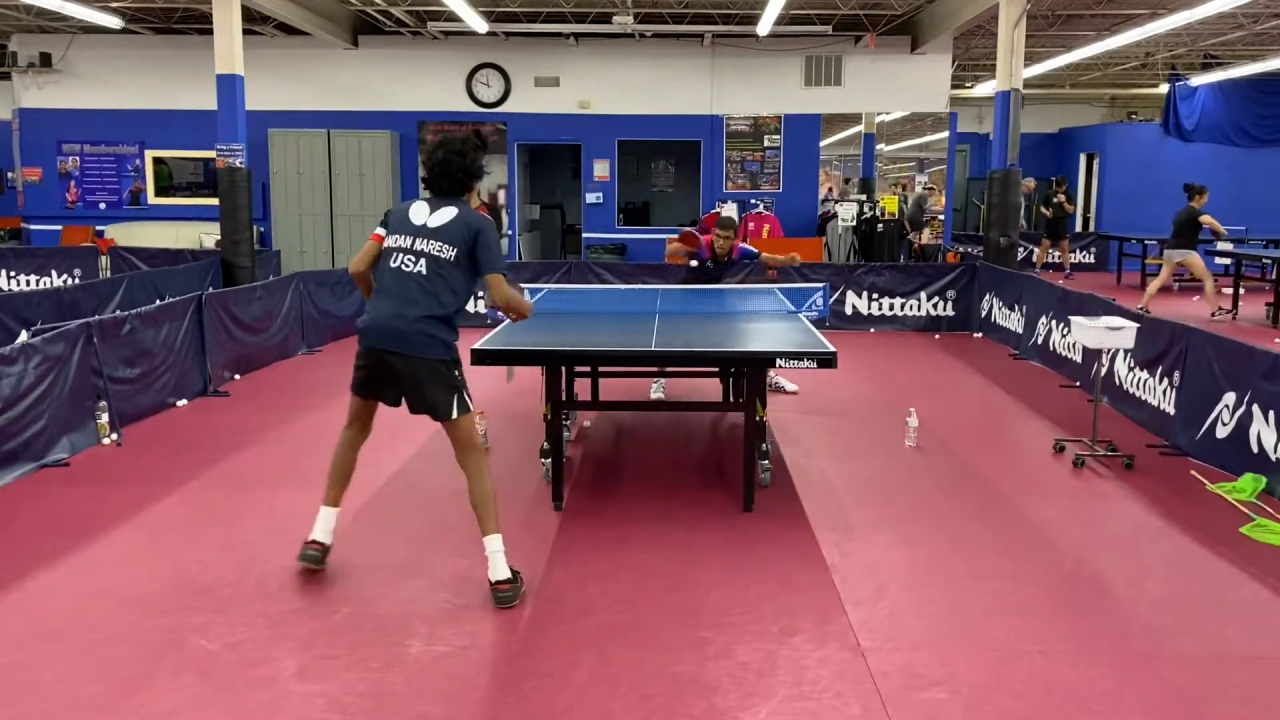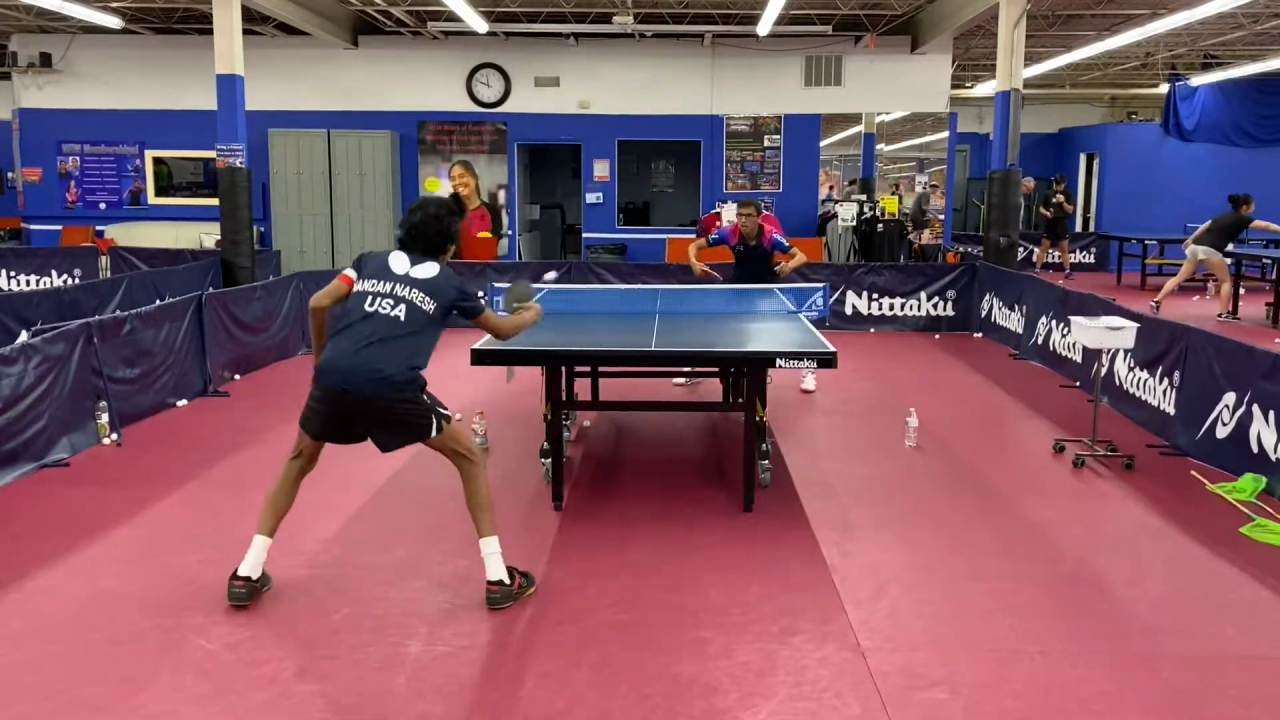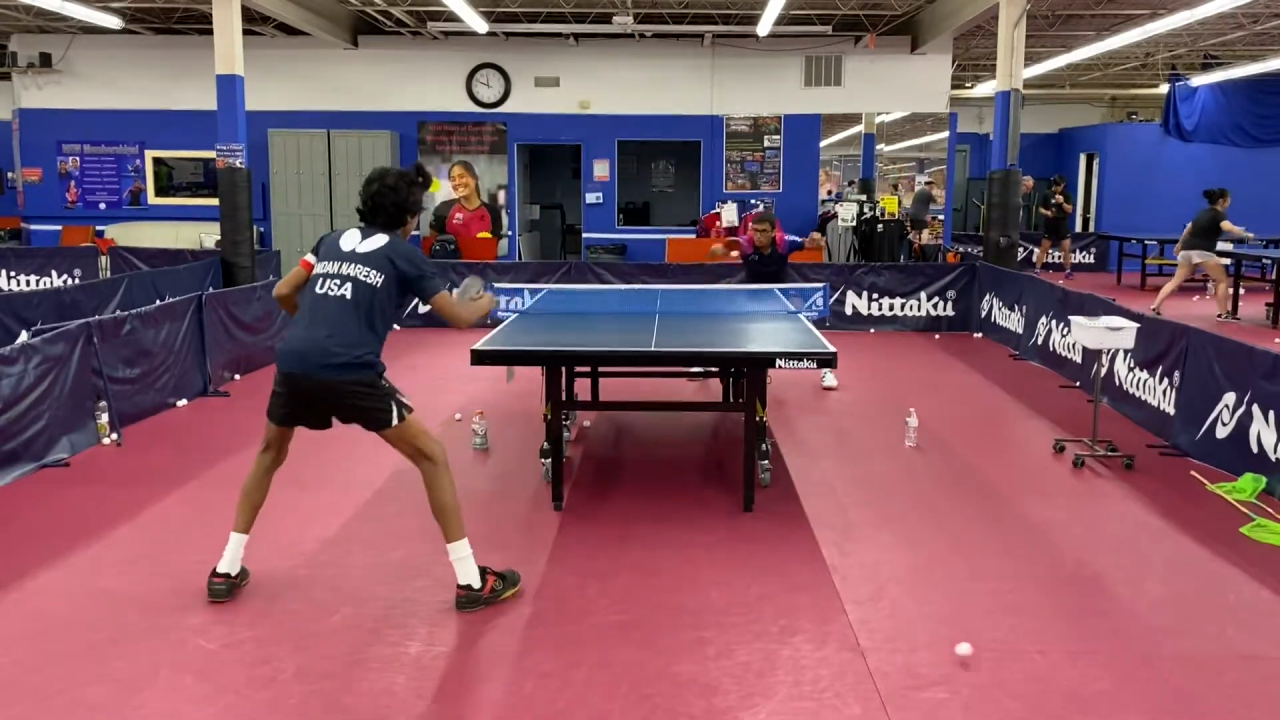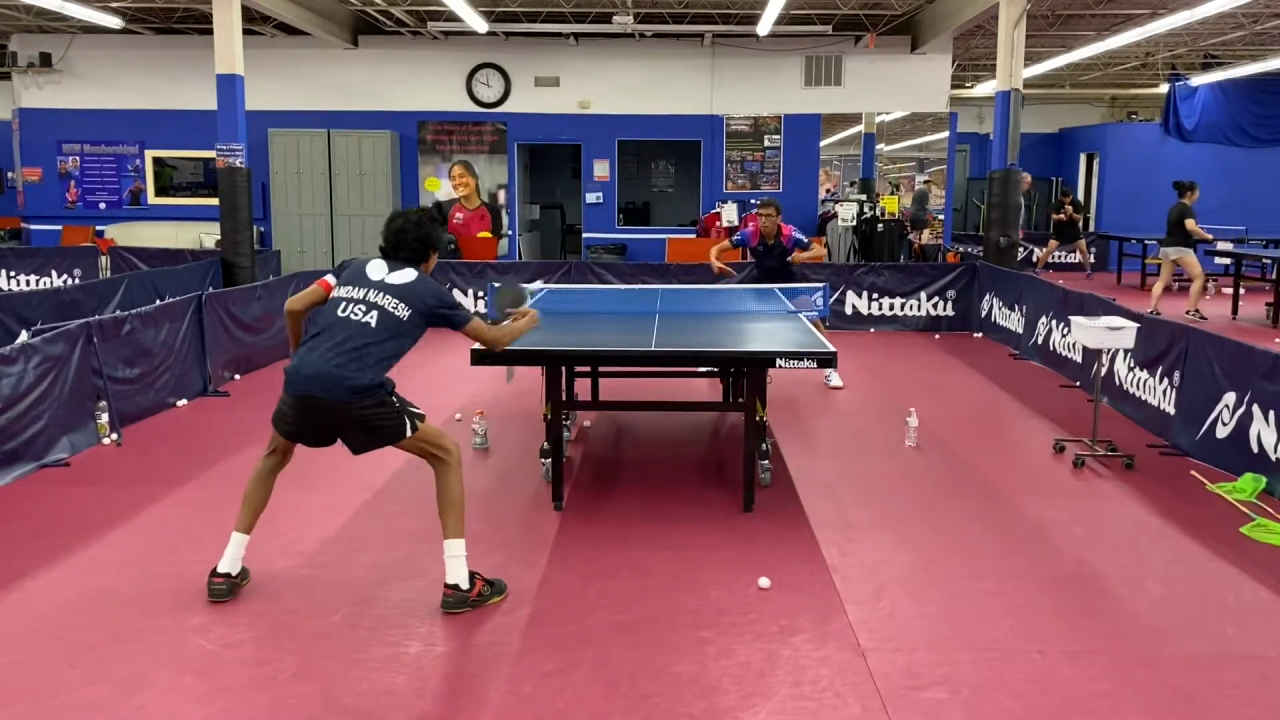
dt=0.4s
person 1, frame 1
left shoulder: (398, 214)
right shoulder: (477, 225)
left elbow: (358, 269)
right elbow: (502, 297)
right wrist: (523, 310)
left hip: (376, 335)
right hip: (429, 345)
left knee: (355, 429)
right knee: (471, 452)
left ankle: (320, 538)
right ankle: (499, 573)
person 1, frame 2
left shoulder: (370, 261)
right shoulder: (449, 283)
left elbow: (317, 305)
right elbow: (503, 329)
left wrist: (321, 352)
right wrist: (531, 314)
left hip: (334, 375)
right hip: (391, 387)
left knee: (300, 459)
right knee: (469, 458)
left ankle: (248, 572)
right ankle: (498, 577)
person 1, frame 3
left shoulder: (332, 241)
right shoulder: (404, 256)
left elbow: (282, 294)
right elbow: (461, 318)
right wrist: (485, 302)
left hip: (293, 362)
right hip: (350, 371)
left knee: (271, 453)
right knee: (431, 457)
left ankle: (226, 569)
right ankle: (470, 579)
person 1, frame 4
left shoulder: (352, 268)
right shoulder: (429, 292)
left elbow: (294, 307)
right elbow: (492, 339)
left wrist: (299, 354)
right wrist: (526, 321)
left hip: (302, 381)
right hip: (357, 394)
left knee: (274, 456)
right knee: (447, 456)
left ankle: (228, 570)
right ankle: (459, 582)
person 2, frame 1
left shoulder: (739, 250)
right shoulder: (701, 245)
left elbow: (769, 259)
right elbow: (670, 252)
left wrist: (789, 260)
right wrist: (681, 248)
left ankle: (769, 377)
right ankle: (659, 381)
person 2, frame 2
left shoulder: (771, 235)
right shoulder: (729, 232)
left elbow: (800, 257)
right elbow: (695, 245)
left wrist: (790, 265)
right wrist: (693, 262)
left hip: (768, 286)
right hip: (739, 285)
left ankle: (807, 372)
person 2, frame 3
left shoulder: (785, 241)
right shoulder: (744, 243)
left elbow: (817, 244)
right elbow: (715, 251)
left wrist: (817, 240)
right wrist: (722, 249)
left ankle: (826, 370)
person 2, frame 4
left shoulder: (790, 234)
right shoulder: (749, 234)
left elbow: (821, 252)
right elbow: (717, 248)
left wrist: (803, 255)
right wrist: (714, 262)
left hip: (789, 284)
right hip: (759, 285)
left knee: (812, 320)
left ankle: (830, 369)
